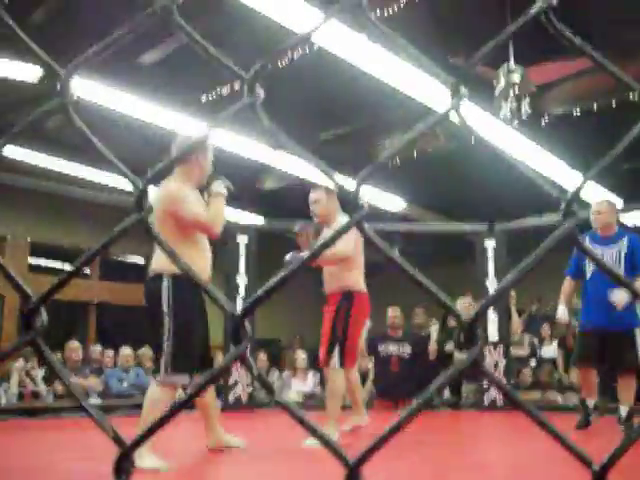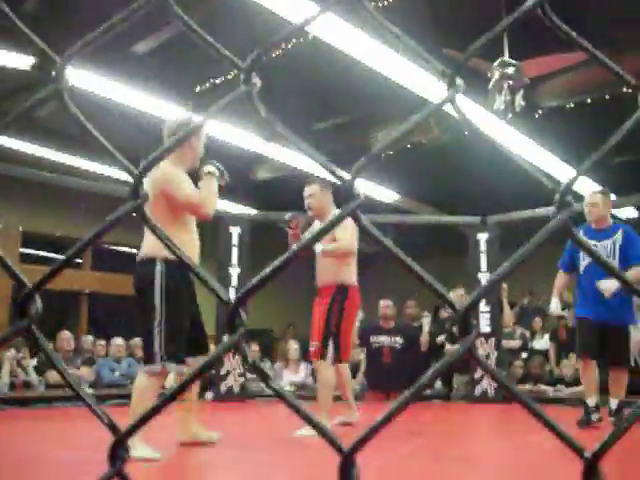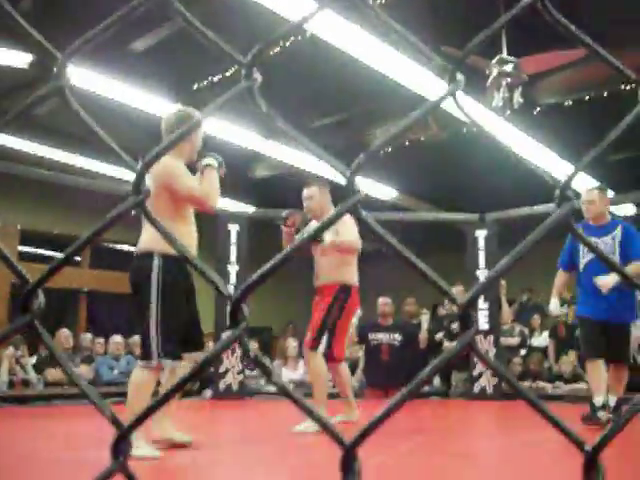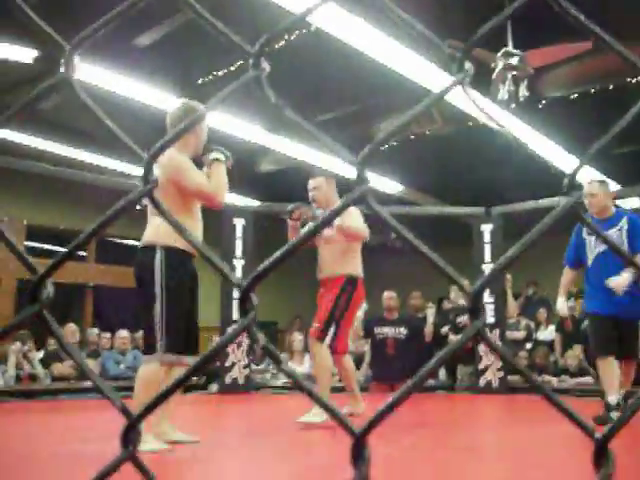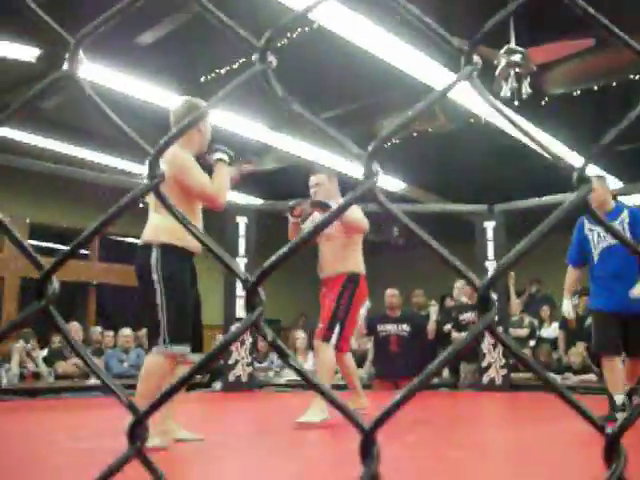
dt=0.1s
person 1, frame 1
left shoulder: (186, 193)
right shoulder: (173, 190)
left elbow: (203, 227)
right elbow: (212, 227)
left wrist: (213, 198)
right wrist: (218, 193)
left hip: (185, 288)
right hip: (172, 285)
left knee: (199, 365)
right knee: (172, 370)
left ankle: (215, 433)
right ankle: (140, 451)
person 1, frame 2
left shoulder: (176, 175)
right shoulder: (166, 172)
left elbow: (195, 207)
right elbow: (205, 209)
left wrist: (209, 182)
right wrist: (210, 174)
left hip: (175, 272)
right hip: (162, 269)
left knee: (194, 352)
right knee: (159, 358)
left ankle: (189, 426)
right ankle: (132, 440)
person 1, frame 3
left shoulder: (171, 168)
right shoulder: (167, 165)
left elbow: (190, 200)
right elbow: (207, 202)
left wrist: (202, 174)
right wrist: (210, 168)
left hip: (172, 266)
right hip: (160, 264)
left knee: (187, 350)
right knee: (156, 354)
left ankle: (162, 425)
right ankle: (130, 438)
person 1, frame 4
left shoulder: (176, 162)
right shoulder: (173, 159)
left elbow: (194, 195)
right elbow: (215, 198)
left wrist: (209, 169)
right wrist: (217, 163)
left hip: (176, 260)
right hip: (163, 258)
left knee: (182, 350)
right knee: (162, 349)
left ankle: (160, 426)
right ankle: (138, 431)
person 1, frame 5
left shoulder: (184, 162)
right shoulder: (177, 158)
left elbow: (210, 189)
right elbow: (216, 198)
left wrist: (231, 171)
right wrist: (221, 161)
left hip: (179, 260)
right hip: (164, 255)
left knee: (181, 348)
right knee: (171, 343)
left ankle: (163, 425)
person 2, frame 1
left shoulder: (344, 224)
right shoulder: (328, 230)
left elbow: (344, 253)
right elbow: (320, 258)
left wrist: (305, 257)
right wrist: (305, 241)
left hip: (348, 299)
right hip: (338, 301)
left knee: (332, 363)
right knee: (344, 361)
left ankle: (331, 429)
right ankle: (360, 414)
person 2, frame 2
left shoulder: (341, 219)
right shoulder: (318, 225)
left elbow: (349, 248)
left wrist: (317, 249)
right wrist: (293, 231)
left hip: (339, 293)
right hip: (328, 295)
left knee: (323, 357)
right knee: (335, 356)
left ankle: (323, 419)
right ankle: (351, 411)
person 2, frame 3
left shoulder: (342, 220)
right shoulder: (313, 226)
left elbow: (355, 246)
left wrist: (326, 239)
right wrist: (288, 228)
left hip: (340, 293)
right hip: (324, 295)
left knee: (313, 348)
right knee: (333, 355)
left ankle: (319, 414)
right ankle: (351, 410)
person 2, frame 4
left shoulder: (347, 211)
left elbow: (363, 234)
left wrist: (332, 222)
right wrist: (294, 221)
left hip: (346, 285)
right hip: (328, 287)
left knee: (318, 340)
right knee: (337, 348)
left ankle: (322, 406)
right ankle: (357, 402)
person 2, frame 5
left shoulder: (347, 208)
right shoulder: (318, 215)
left elbow: (362, 226)
right elbow: (296, 240)
left wrist: (332, 207)
right wrist: (295, 217)
left hip: (348, 283)
right hip: (331, 285)
left knee: (325, 340)
right knee: (339, 345)
left ankle: (320, 406)
right ankle: (359, 398)
person 3, frame 1
right shoulder: (585, 241)
right elbow: (572, 277)
right wrist: (562, 303)
right hip: (591, 317)
right knee: (585, 363)
right ankle: (588, 407)
person 3, frame 2
right shoulder: (579, 235)
right elbow: (565, 270)
left wrist: (616, 282)
right wrist: (555, 297)
left hip: (618, 311)
right hip: (587, 310)
left knee: (619, 363)
right knee: (587, 356)
left ankle: (615, 408)
right ankle: (592, 407)
person 3, frame 3
right shoulder: (578, 233)
right elbow: (565, 269)
left wrist: (613, 277)
right wrist: (554, 297)
right hip: (589, 308)
left knee: (620, 360)
right knee: (593, 356)
left ankle: (614, 405)
right ankle: (599, 407)
person 3, frame 4
right shoulder: (583, 227)
right elbow: (571, 266)
right wrist: (561, 296)
right hip: (598, 303)
right knee: (604, 353)
right ankle: (612, 406)
person 3, frame 5
right shoulder: (583, 224)
right elbow: (575, 265)
right wrist: (567, 297)
right hip: (603, 301)
right knee: (608, 352)
right ankle: (619, 405)
